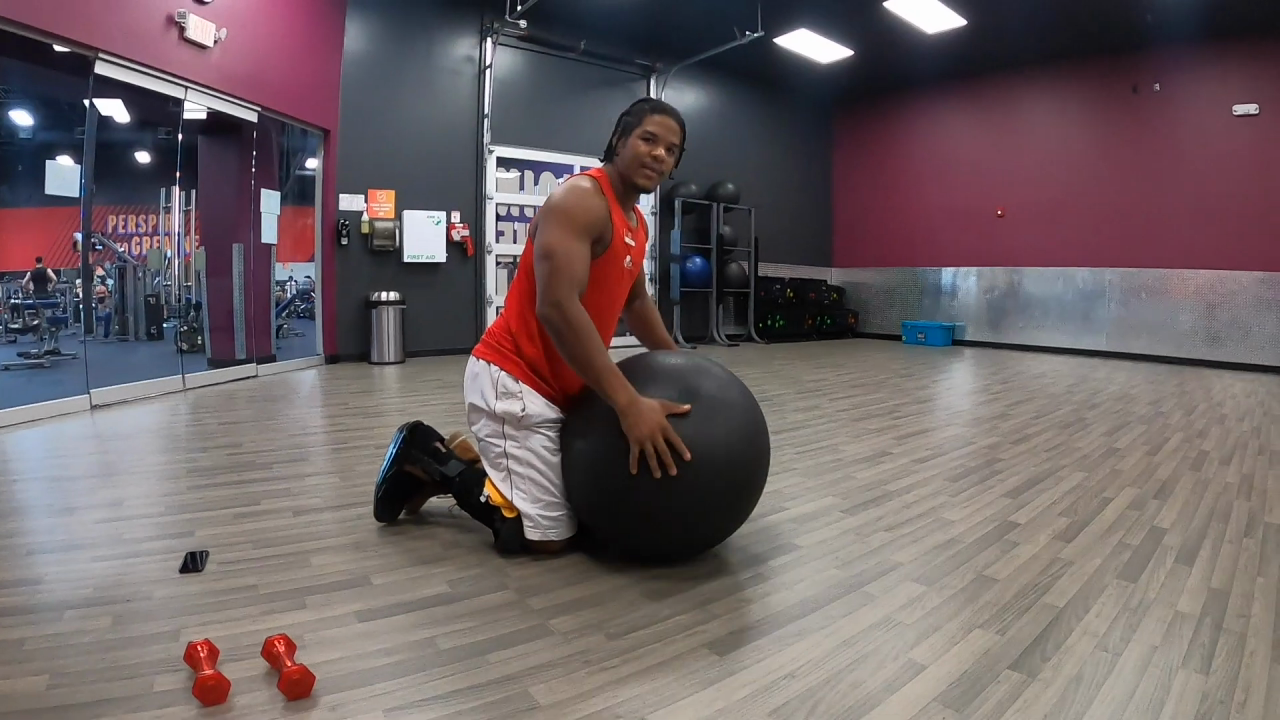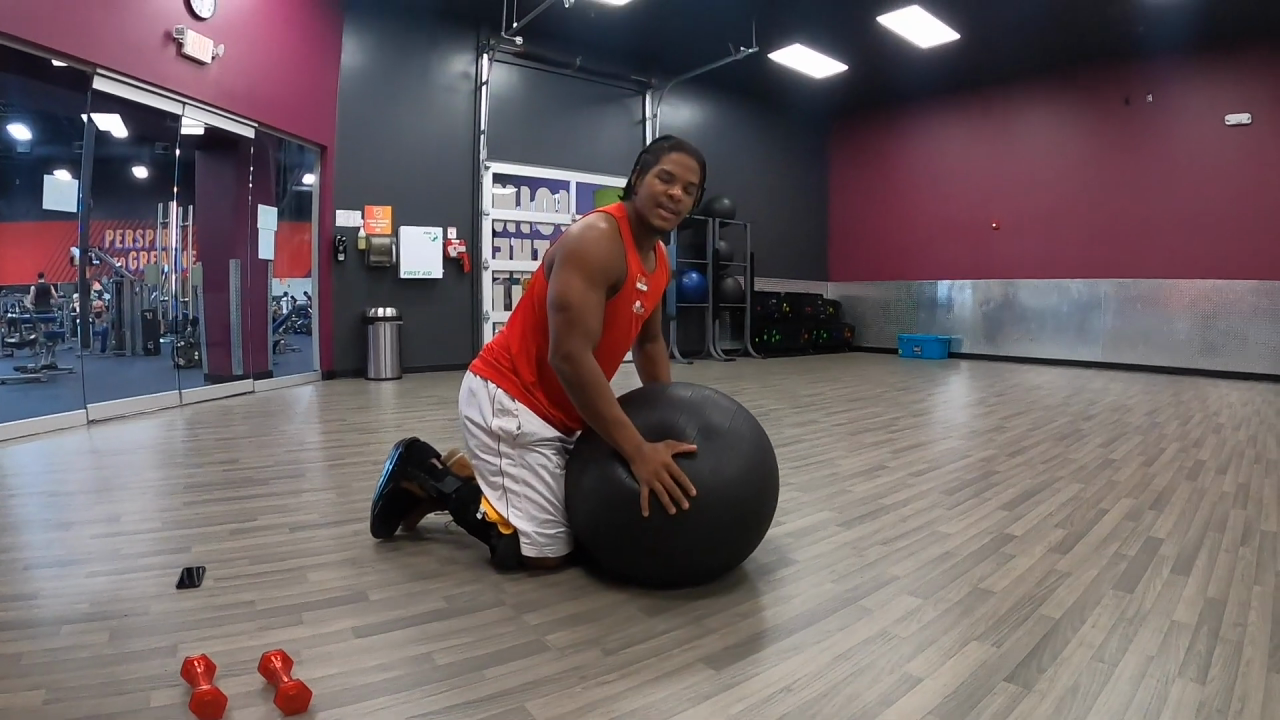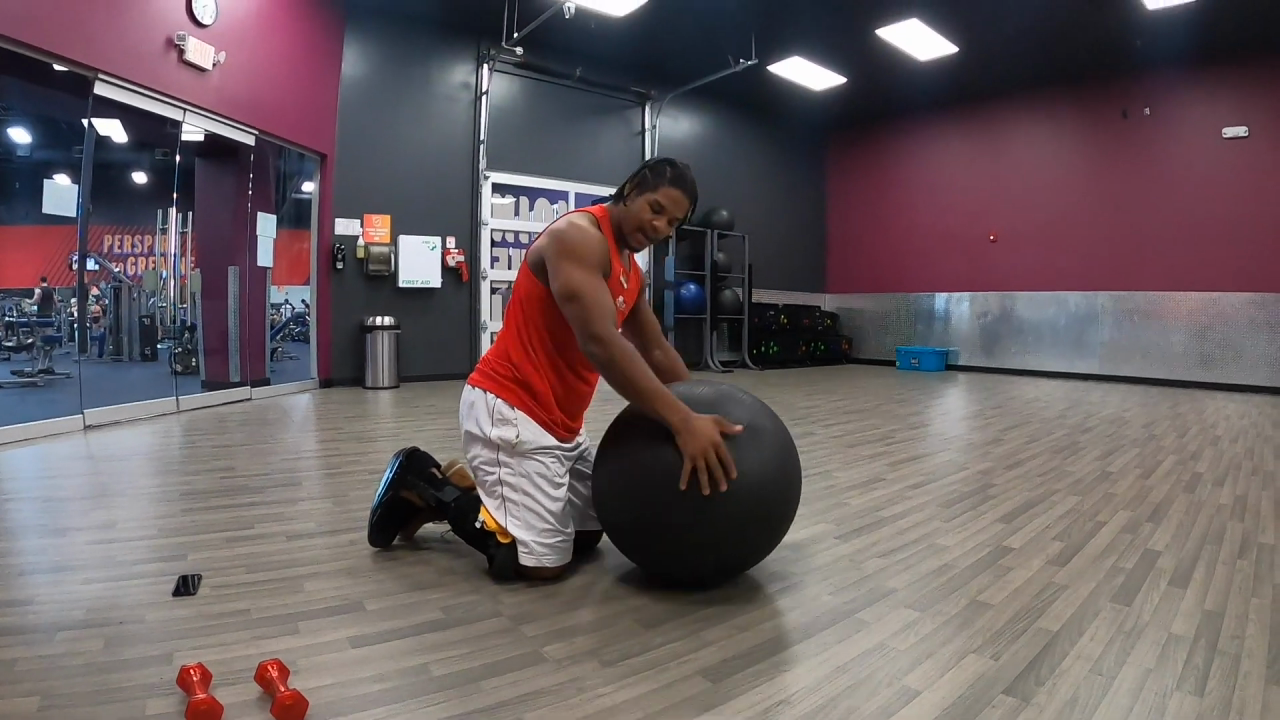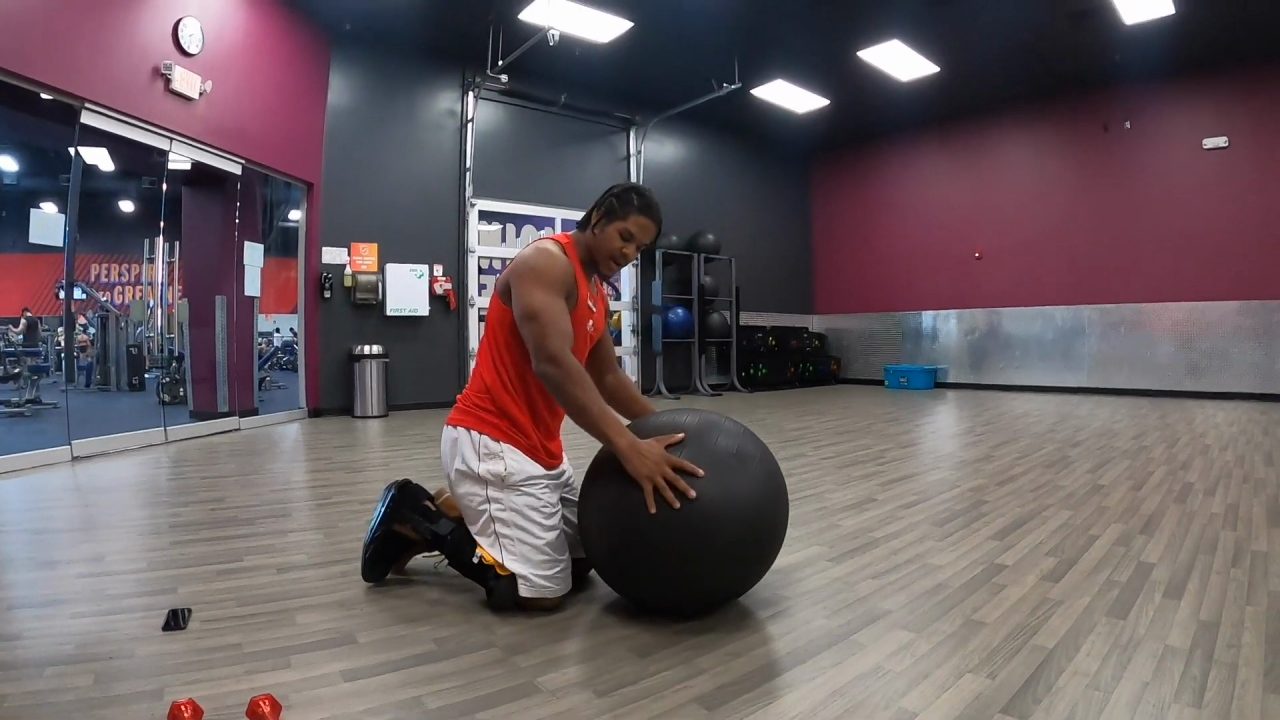
dt=0.5s
person 1, frame 1
left shoulder: (637, 223)
right shoulder: (581, 200)
left elbow: (635, 303)
right elbow: (558, 308)
right wrist: (629, 404)
left hip: (562, 388)
right hip: (514, 380)
right knee: (548, 534)
left ankle: (459, 461)
right ankle: (431, 459)
person 1, frame 2
left shoulder: (659, 261)
right shoulder: (595, 239)
left elbow: (649, 342)
right elbow: (569, 356)
right wrist: (637, 451)
left hip: (556, 407)
right hip: (509, 397)
right knee: (546, 551)
left ankle: (462, 473)
right ankle: (428, 477)
person 1, frame 3
left shoulder: (630, 268)
right shoulder: (578, 235)
left elbow: (655, 347)
right elbow: (598, 341)
left wrist: (696, 411)
right wrist: (682, 421)
left hip: (560, 417)
right hip: (510, 408)
left knee: (585, 536)
right knee: (543, 561)
left ankle: (461, 487)
right ankle: (427, 486)
person 1, frame 4
left shoulder: (596, 292)
right shoulder: (545, 261)
left elbow: (608, 376)
right elbow: (552, 363)
right wrist: (627, 446)
left hip: (538, 445)
right hip: (492, 441)
left knee: (578, 563)
right knee: (542, 591)
left ankle: (451, 514)
right ankle: (420, 520)
